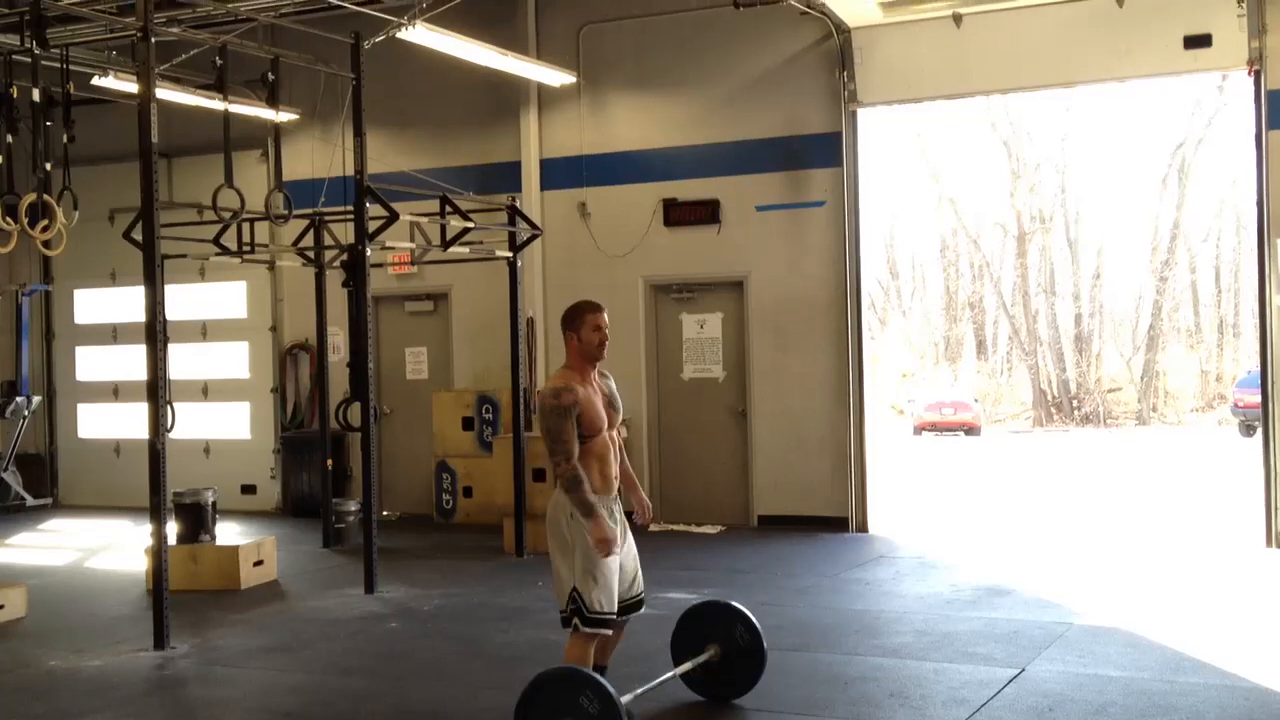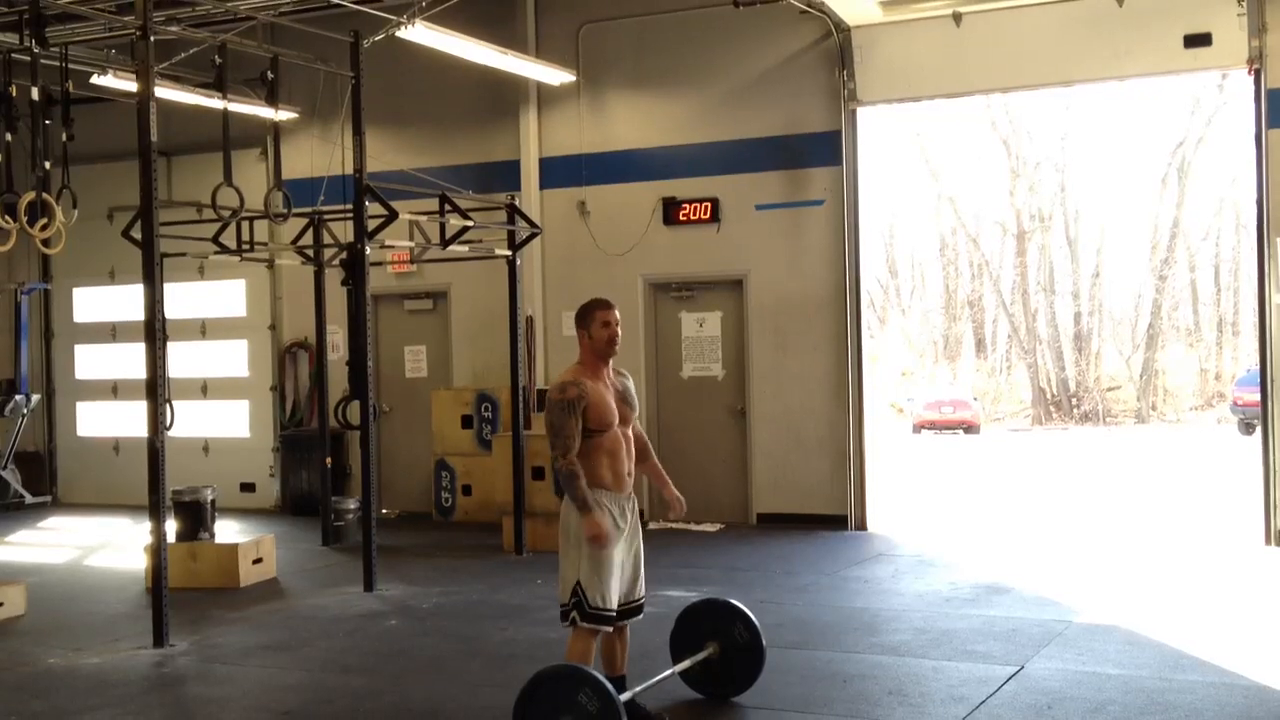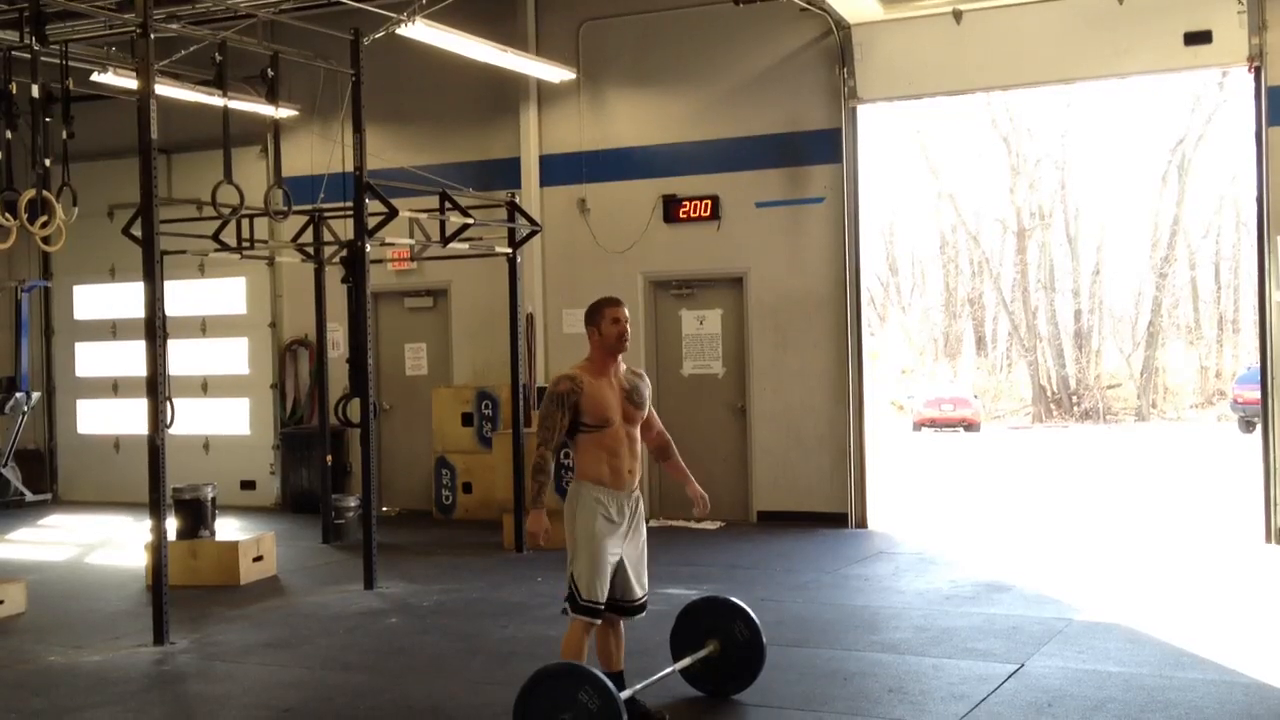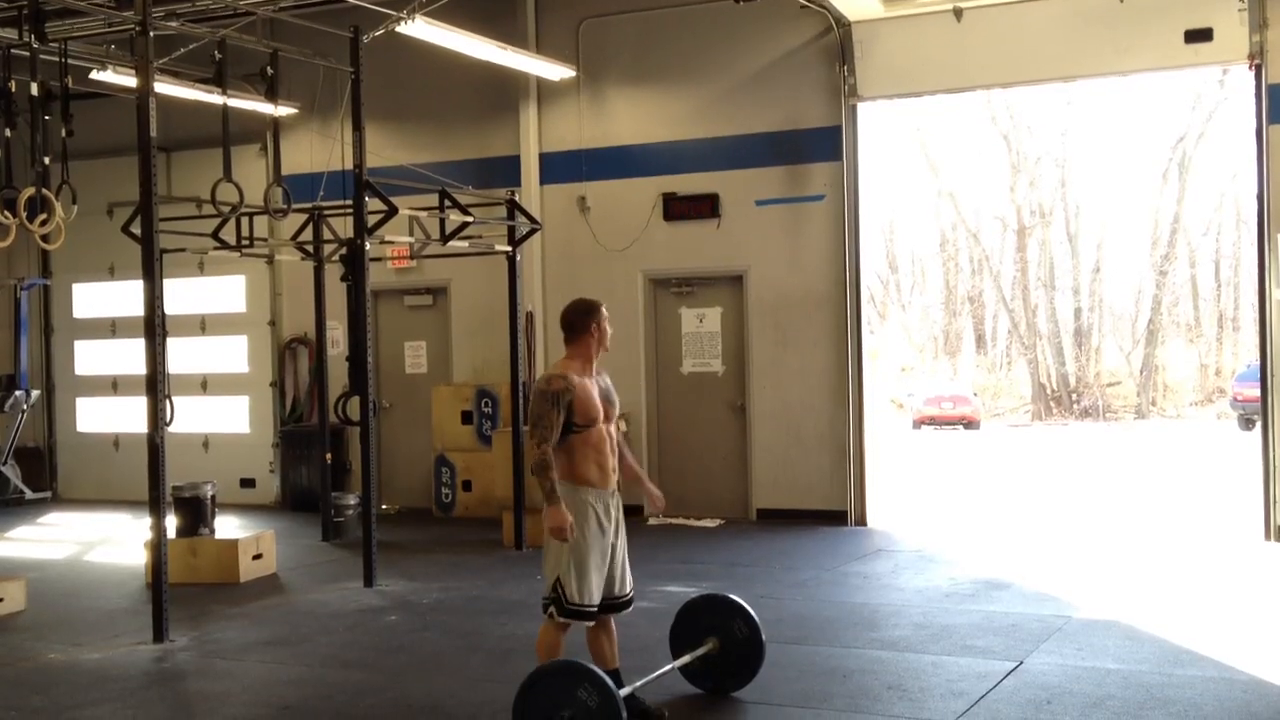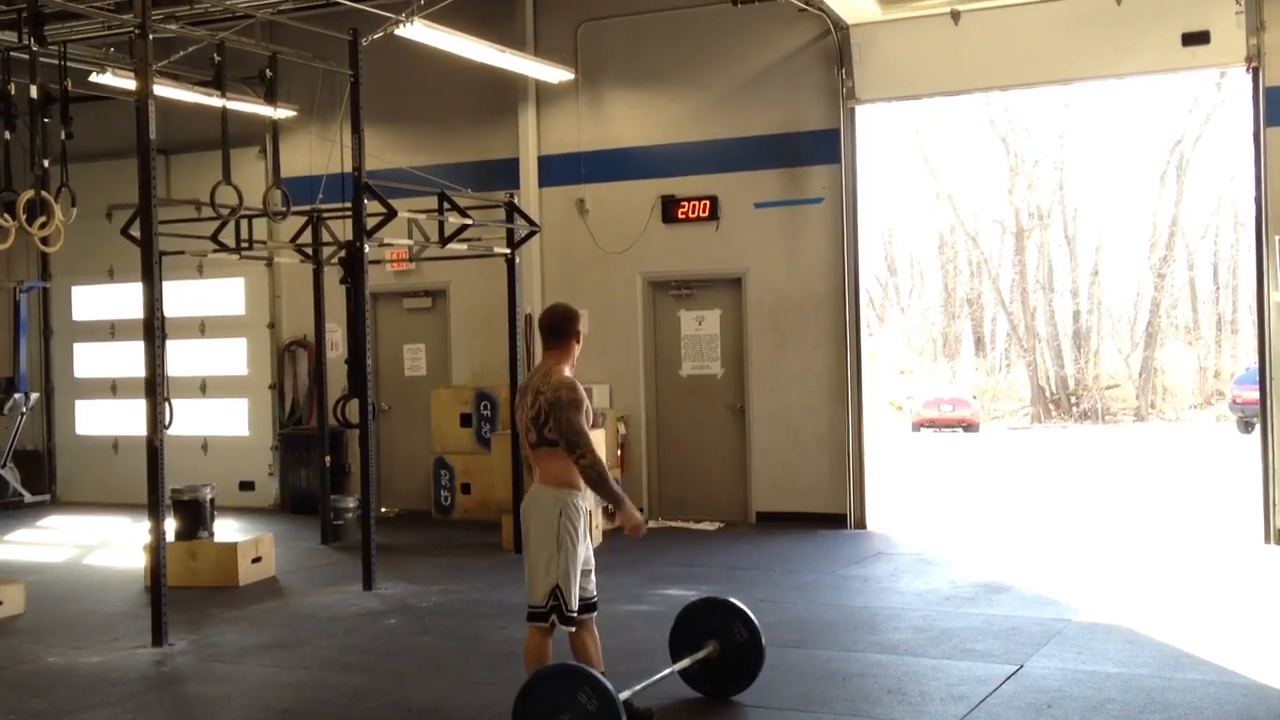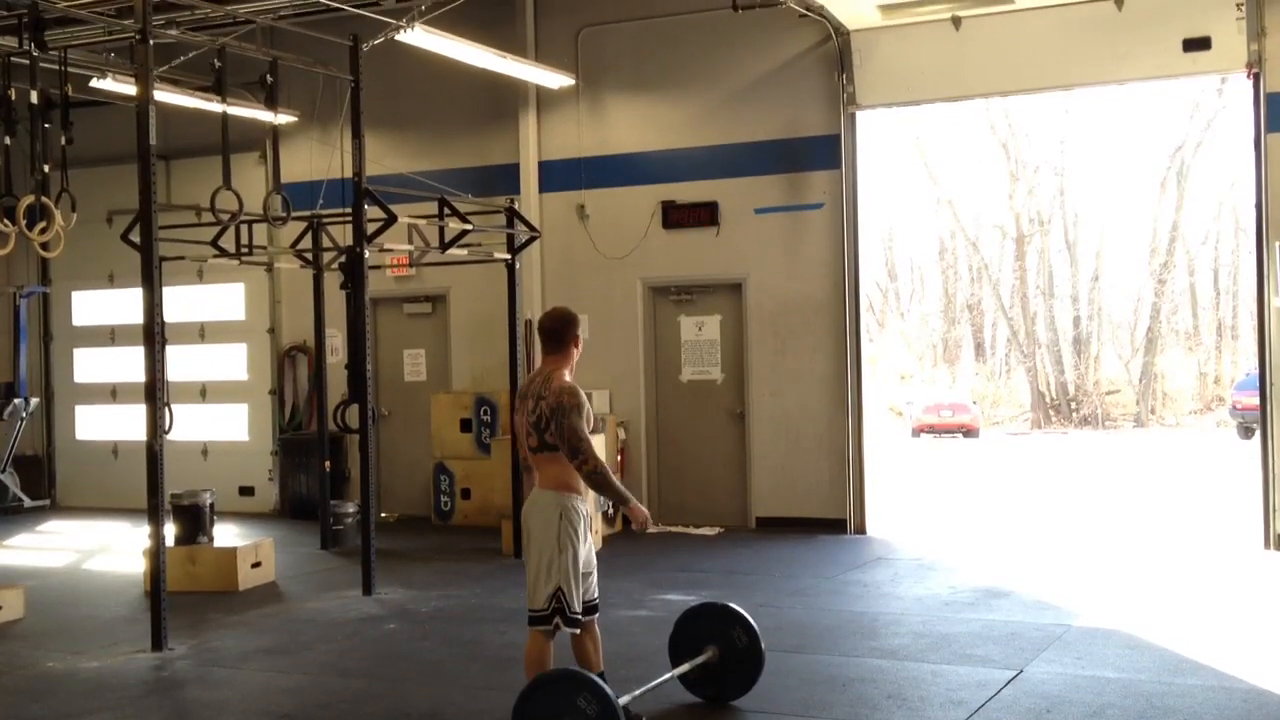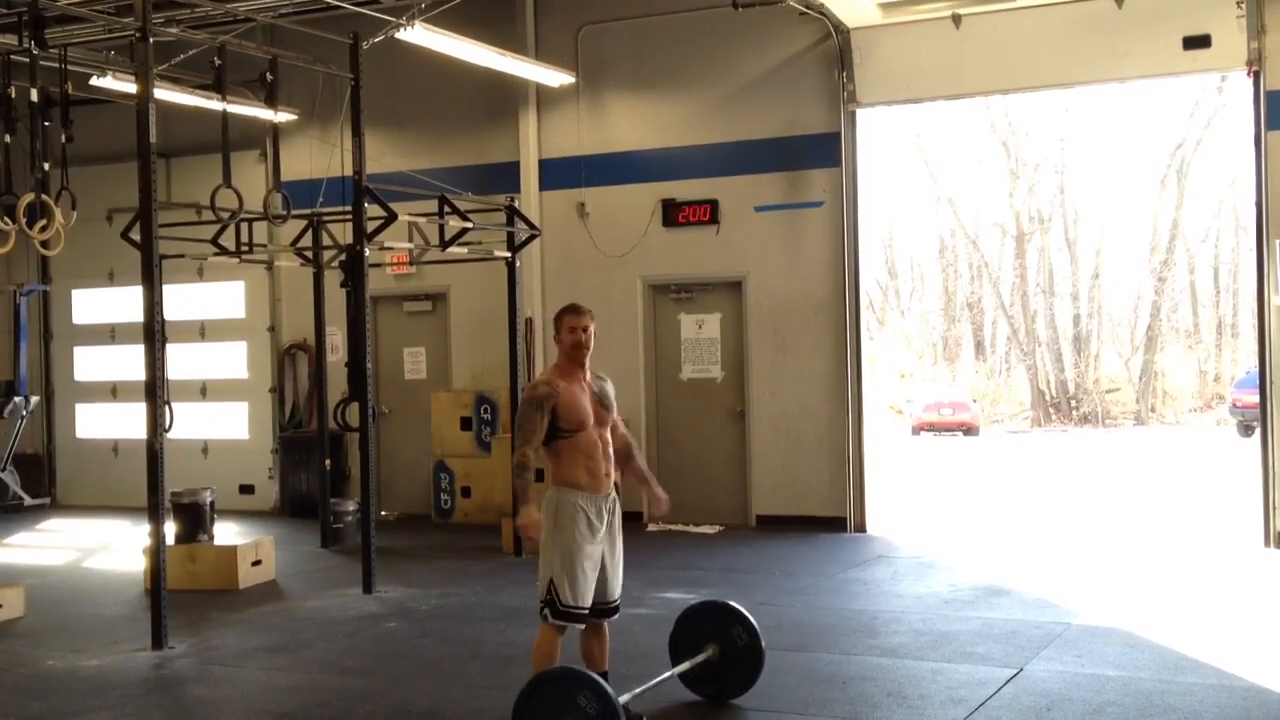
dt=0.4s
person 1, frame 1
left shoulder: (604, 379)
right shoulder: (562, 393)
right elbow: (565, 465)
left wrist: (636, 489)
right wrist: (595, 521)
left hip: (612, 509)
right hip: (580, 513)
left knee: (623, 606)
right knee: (588, 623)
person 1, frame 2
left shoulder: (622, 380)
right shoulder: (570, 389)
right elbow: (564, 459)
left wrist: (666, 487)
right wrist: (588, 515)
left hip: (626, 505)
right hip: (595, 508)
left knee: (622, 613)
right knee: (589, 619)
person 1, frame 3
left shoulder: (637, 381)
right shoulder: (570, 385)
left elbow: (656, 437)
right elbow: (545, 450)
left wrist: (689, 483)
right wrist: (537, 509)
left hip: (631, 503)
right hip: (592, 503)
left knee: (617, 609)
right knee: (586, 611)
person 1, frame 4
left shoulder: (601, 380)
right shoulder: (557, 383)
right elbow: (542, 450)
left wrist: (643, 482)
right wrist: (556, 507)
left hip: (608, 502)
right hip: (579, 504)
left knee: (607, 607)
right knee: (562, 611)
person 1, frame 5
left shoulder: (534, 382)
right shoulder: (563, 388)
right elbow: (584, 457)
right wrist: (623, 507)
left hip: (562, 502)
right hip: (558, 505)
left knee: (582, 610)
right knee: (546, 616)
person 1, frame 6
left shoulder: (532, 386)
right shoulder: (564, 392)
left elbow: (528, 454)
right elbow: (586, 462)
right wrist: (630, 503)
left hip: (568, 507)
right hip: (558, 509)
left knee: (585, 613)
right knee: (549, 620)
person 1, frame 7
left shoulder: (602, 385)
right shoulder: (545, 390)
left elbow: (621, 441)
right elbow: (524, 452)
left wrist: (651, 486)
right wrist: (527, 506)
left hip: (608, 506)
right hip: (570, 507)
left knee: (599, 612)
right knee: (559, 617)
